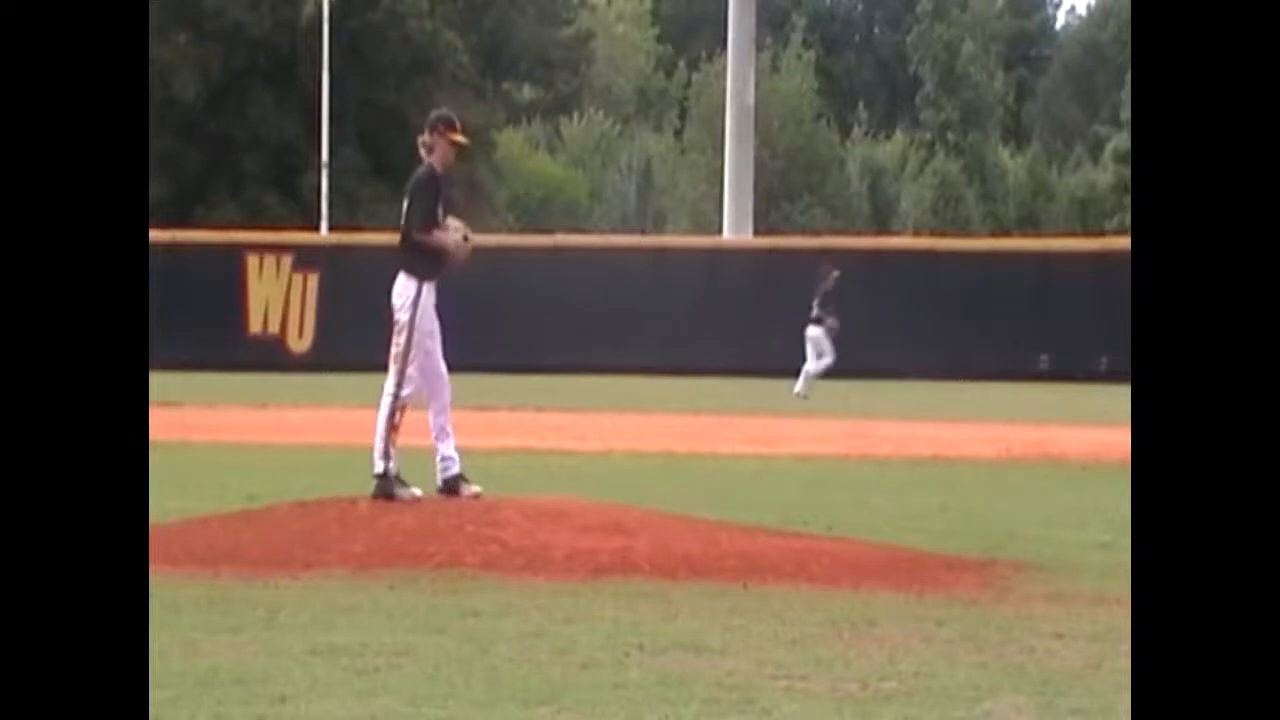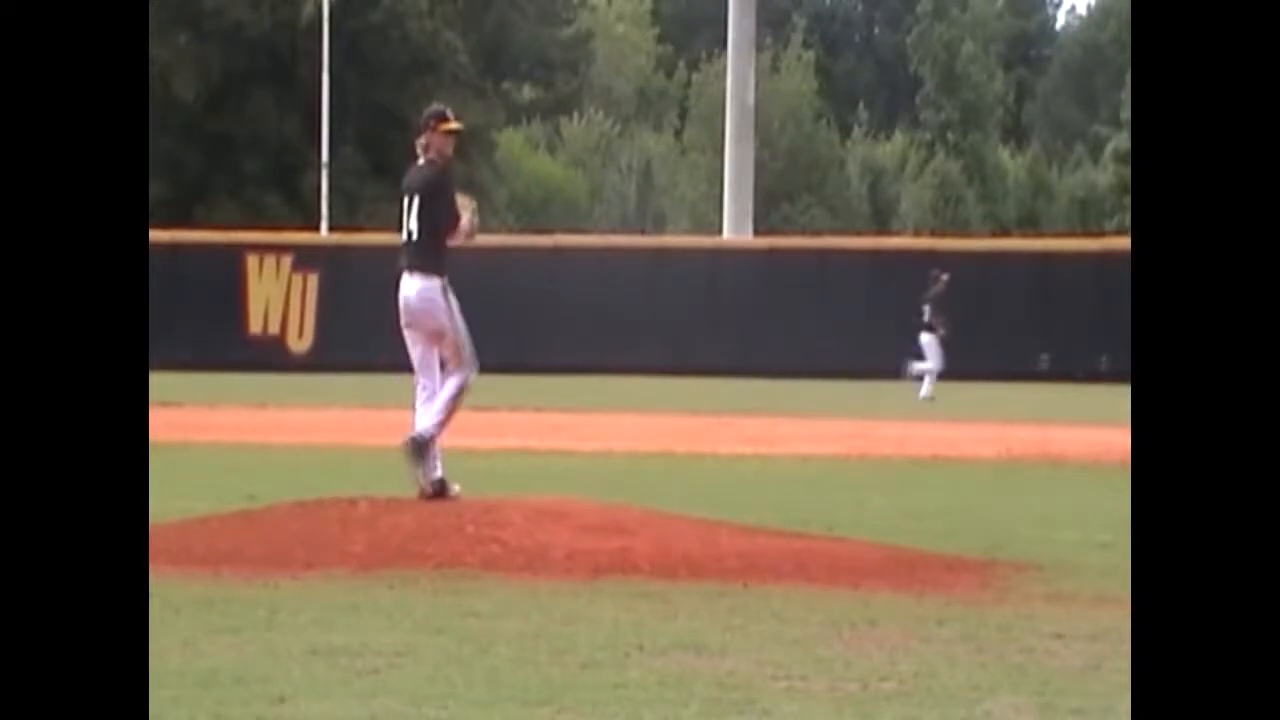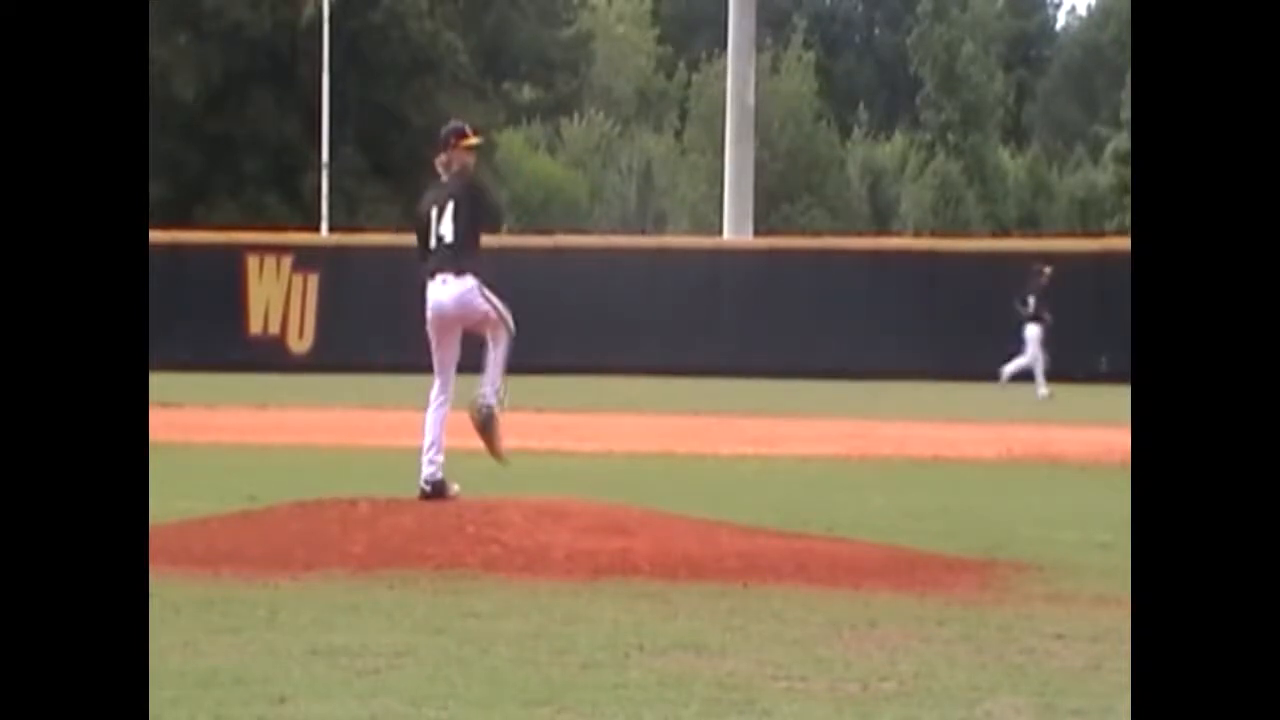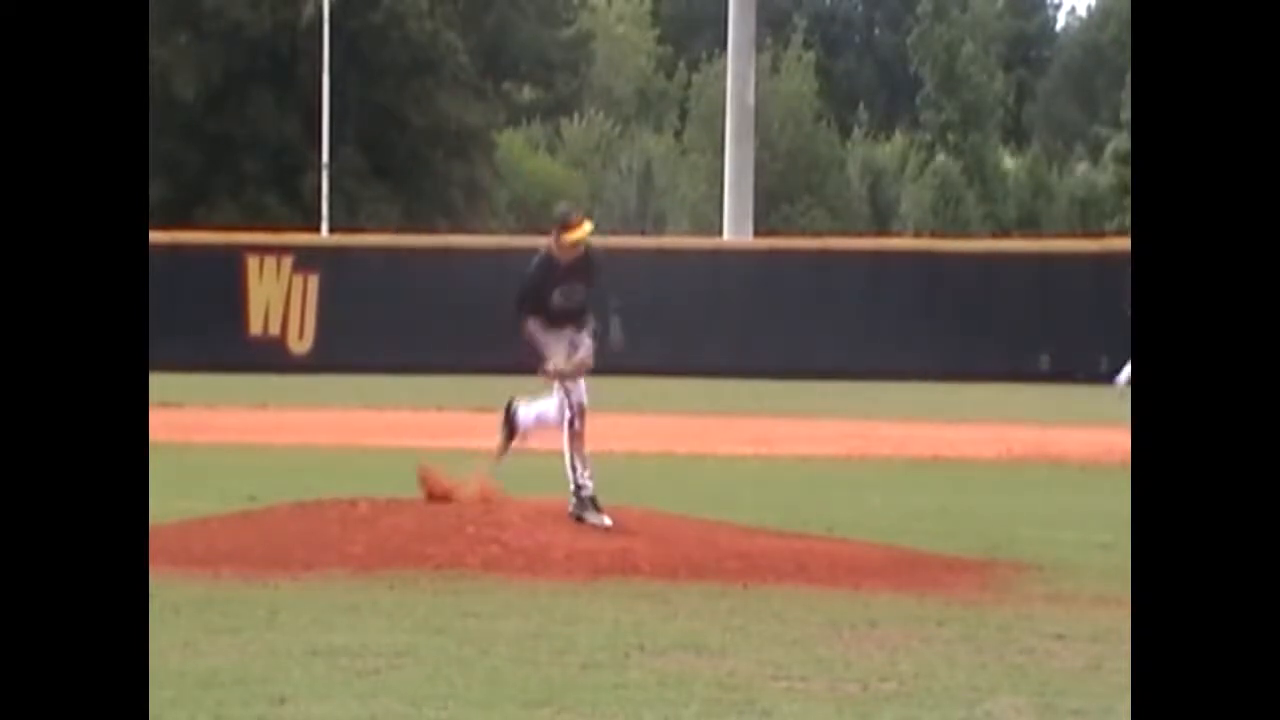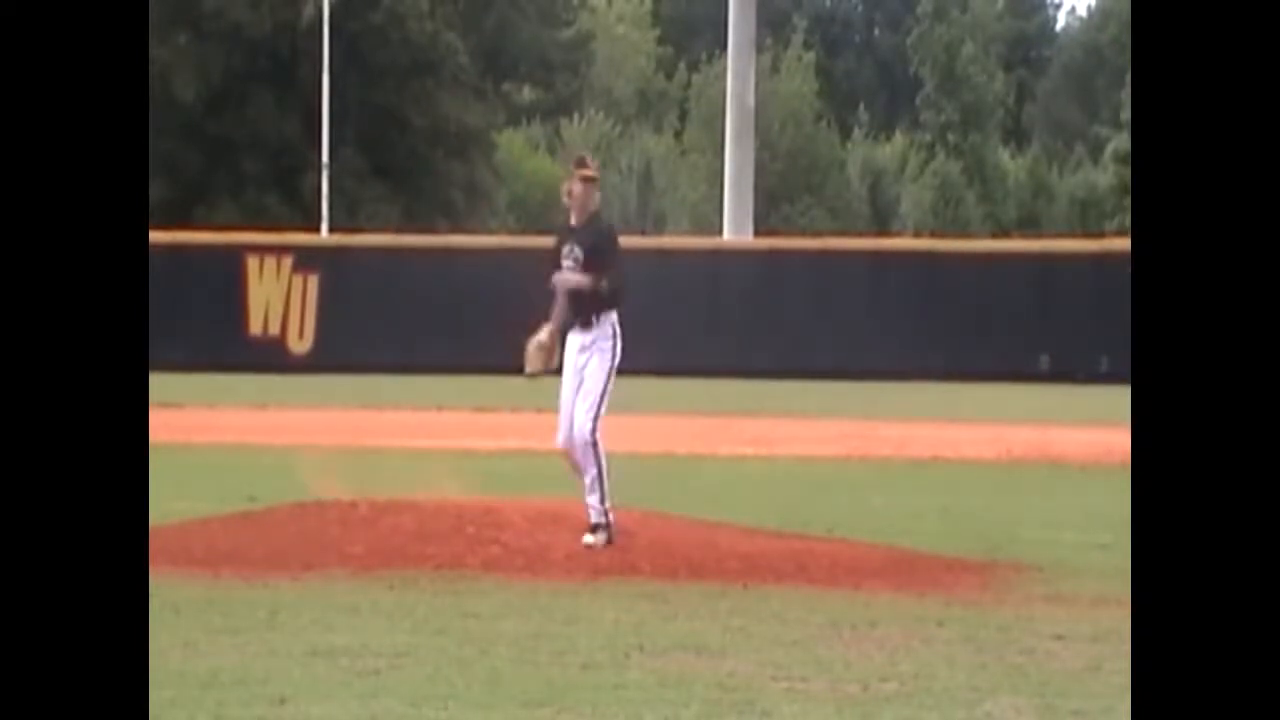
dt=0.7s
person 1, frame 1
left shoulder: (427, 178)
right shoulder: (429, 178)
right elbow: (420, 232)
left wrist: (446, 232)
right wrist: (451, 245)
left hip: (421, 288)
right hip: (415, 288)
left knee: (437, 383)
right knee: (402, 382)
left ankle: (449, 472)
right ankle: (385, 473)
person 1, frame 2
left shoulder: (411, 176)
right shoulder: (439, 175)
right elbow: (449, 231)
left wrist: (455, 222)
right wrist: (467, 223)
left hip: (408, 285)
right hip: (430, 286)
left knee: (428, 381)
right knee: (462, 369)
left ankle: (431, 475)
right ankle: (422, 439)
person 1, frame 3
left shoulder: (428, 198)
right shoulder: (468, 185)
right elbow: (494, 222)
left hip: (434, 294)
right hip: (462, 288)
left knee: (442, 387)
right knee: (502, 328)
left ankle: (431, 478)
right ankle: (486, 405)
person 1, frame 4
left shoulder: (588, 261)
right shoulder: (539, 270)
right elbow: (526, 316)
right wrist: (550, 353)
left hip: (580, 333)
right hip: (555, 337)
left knee: (566, 411)
right knee: (575, 405)
left ankle: (519, 416)
right ankle: (582, 496)
person 1, frame 5
left shoulder: (602, 232)
right shoulder: (564, 233)
left elbow: (612, 286)
left wrist: (579, 280)
right wrist: (553, 325)
left hip: (602, 334)
right hip: (575, 335)
left knee: (584, 430)
right knee: (566, 437)
left ankle: (601, 518)
right ankle: (597, 498)
